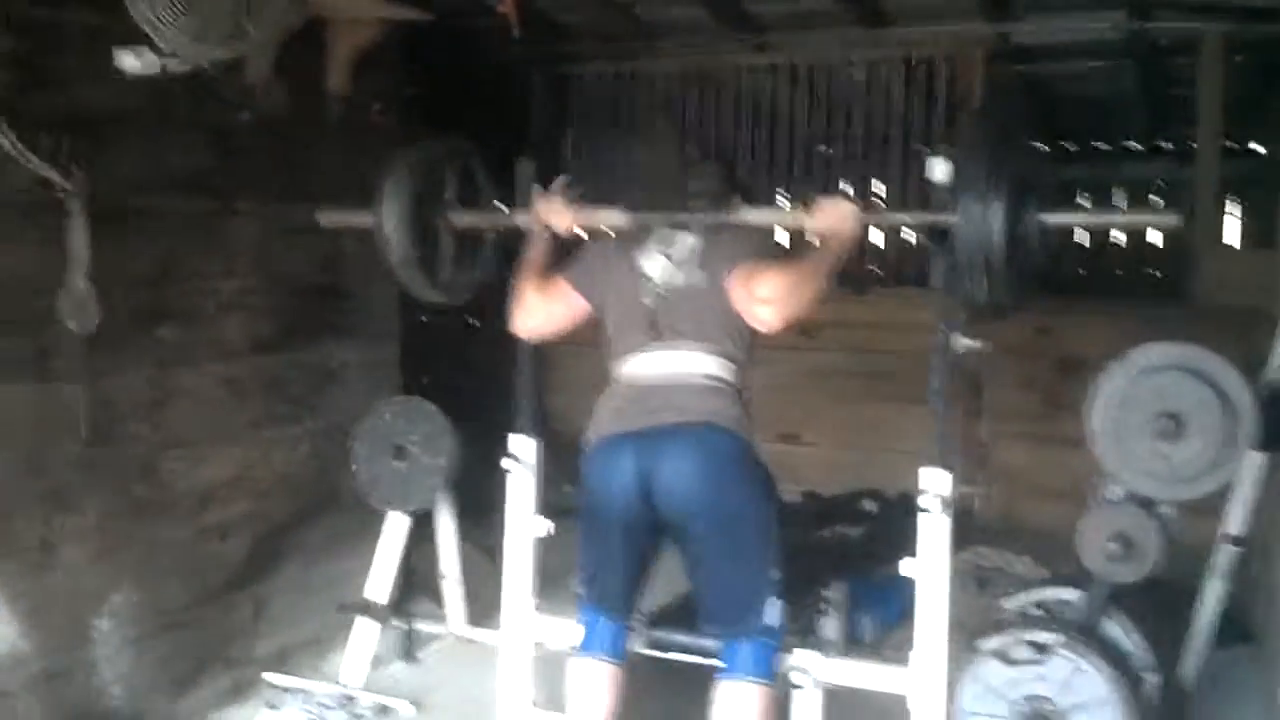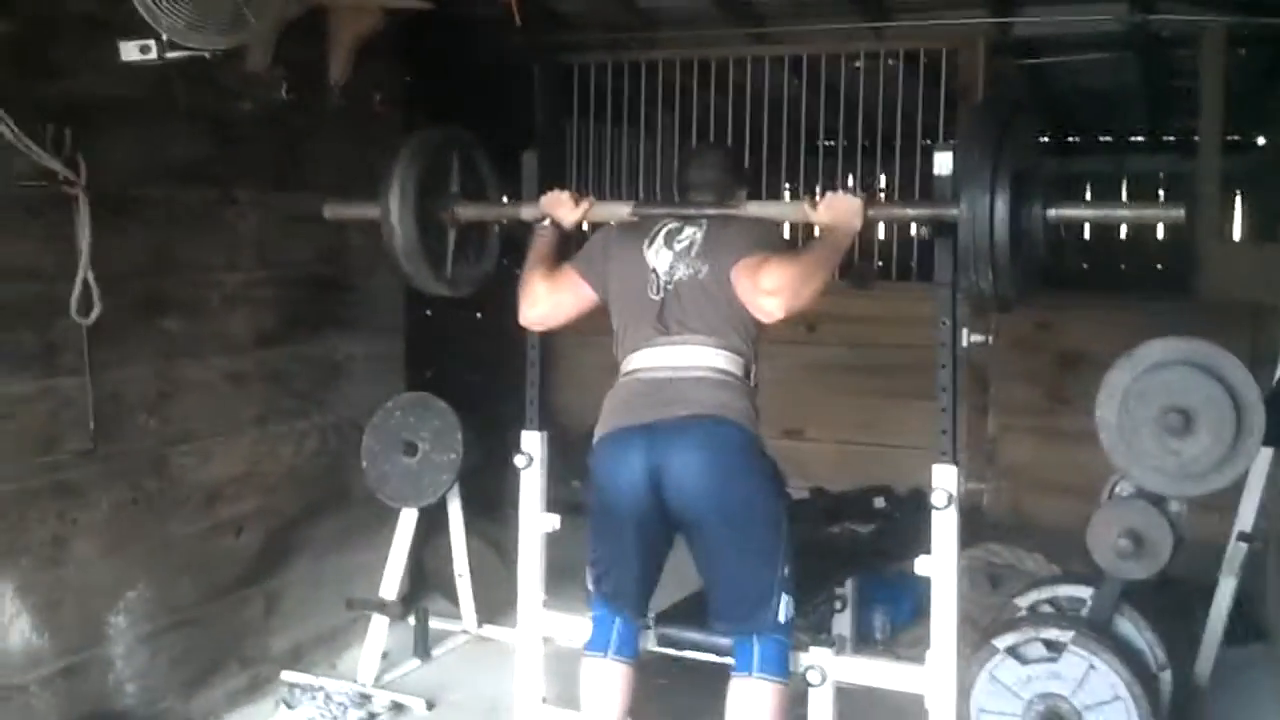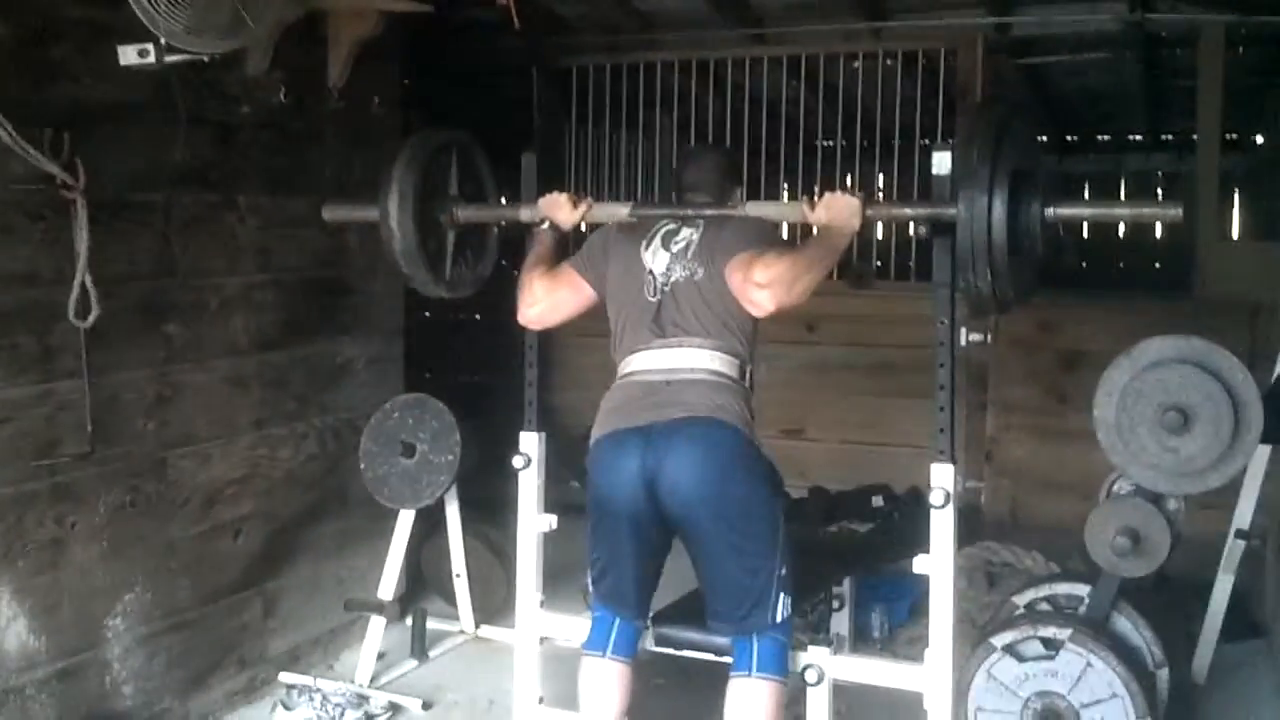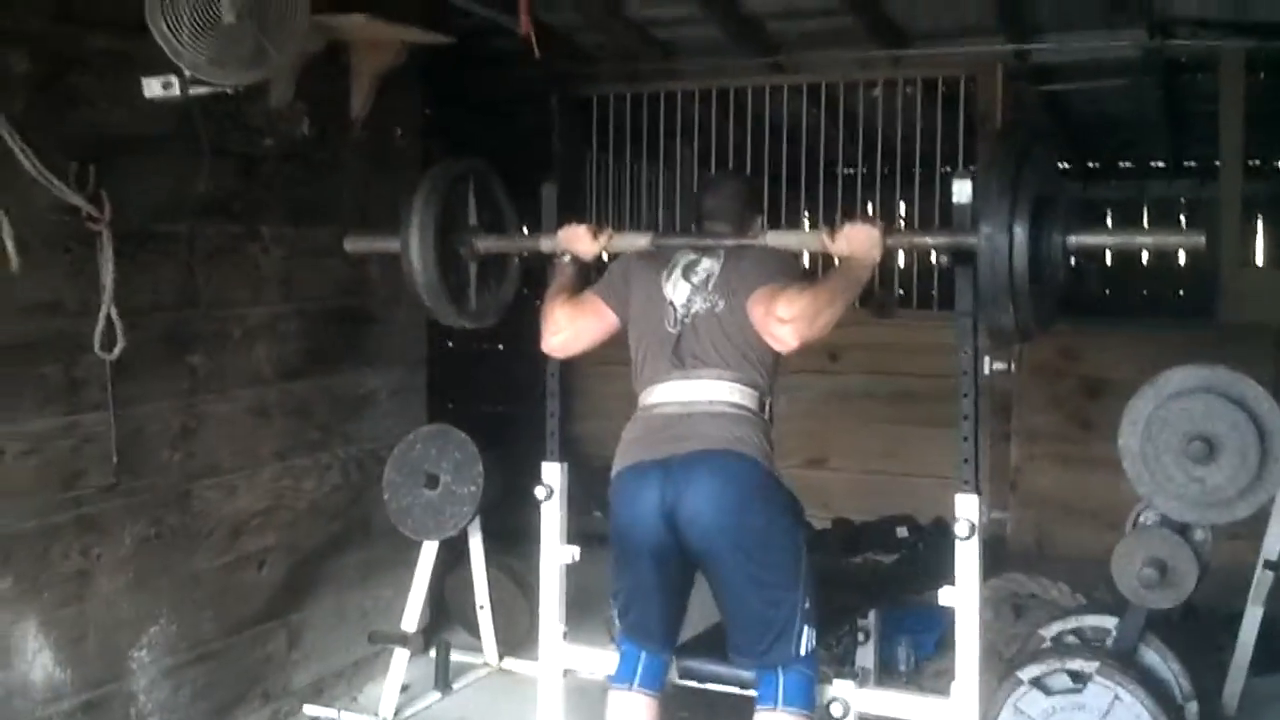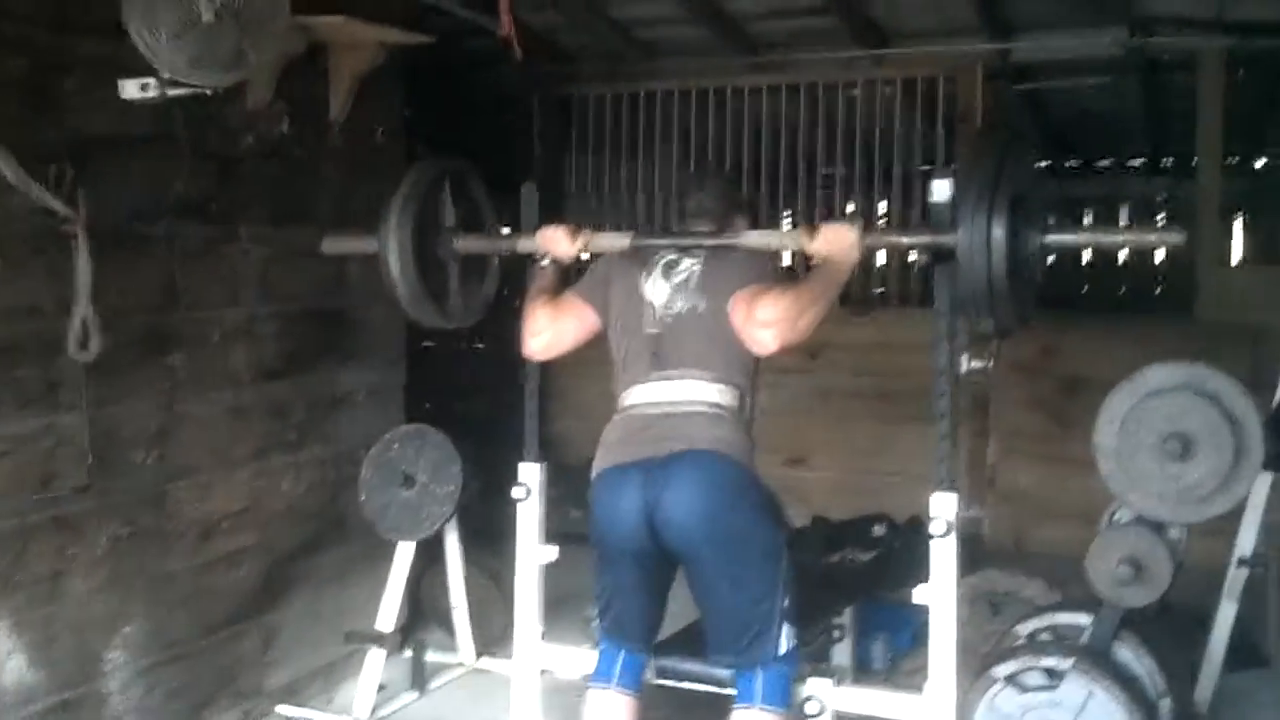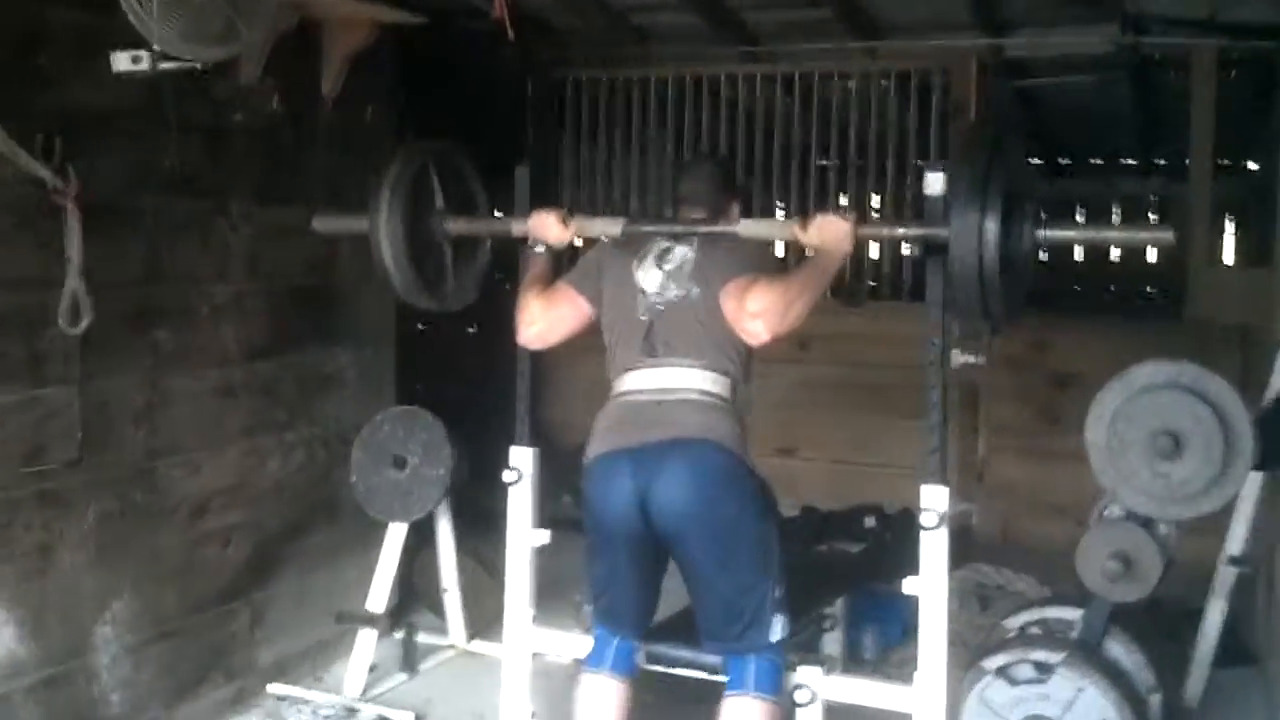
dt=0.2s
person 1, frame 1
left shoulder: (613, 248)
right shoulder: (742, 242)
left elbow: (528, 319)
right elbow: (769, 306)
left wrist: (543, 233)
right wrist: (834, 239)
left hip: (612, 447)
right hip: (706, 448)
left knee: (602, 616)
right knee: (750, 631)
person 1, frame 2
left shoulder: (620, 239)
right shoulder: (748, 232)
left elbow: (535, 308)
right elbow: (773, 297)
left wrist: (550, 226)
right wrist: (838, 231)
left hip: (620, 442)
right hip: (714, 442)
left knee: (613, 613)
right knee: (760, 629)
person 1, frame 3
left shoulder: (618, 239)
right shoulder: (744, 231)
left elbow: (534, 307)
right elbow: (765, 289)
left wrist: (549, 227)
right wrist: (835, 230)
left hip: (616, 443)
right hip: (709, 442)
left knee: (613, 615)
right knee: (758, 628)
person 1, frame 4
left shoulder: (638, 268)
right shoulder: (764, 262)
left elbow: (557, 336)
right elbow: (787, 326)
left wrist: (570, 259)
right wrist: (857, 262)
left hip: (636, 476)
right hip: (730, 475)
left knee: (640, 647)
right knee: (785, 660)
person 1, frame 5
left shoulder: (620, 268)
right shoulder: (744, 263)
left elbow: (538, 339)
right elbow: (768, 329)
left wrist: (551, 260)
right wrist: (836, 261)
left hip: (617, 476)
right hip: (710, 475)
left knee: (620, 646)
right knee: (764, 659)
person 1, frame 6
left shoulder: (613, 256)
right shoulder: (737, 252)
left elbow: (533, 328)
right elbow: (759, 319)
left wrist: (543, 246)
right wrist: (827, 252)
left hip: (610, 462)
right hip: (702, 462)
left knee: (613, 633)
right knee: (754, 647)
